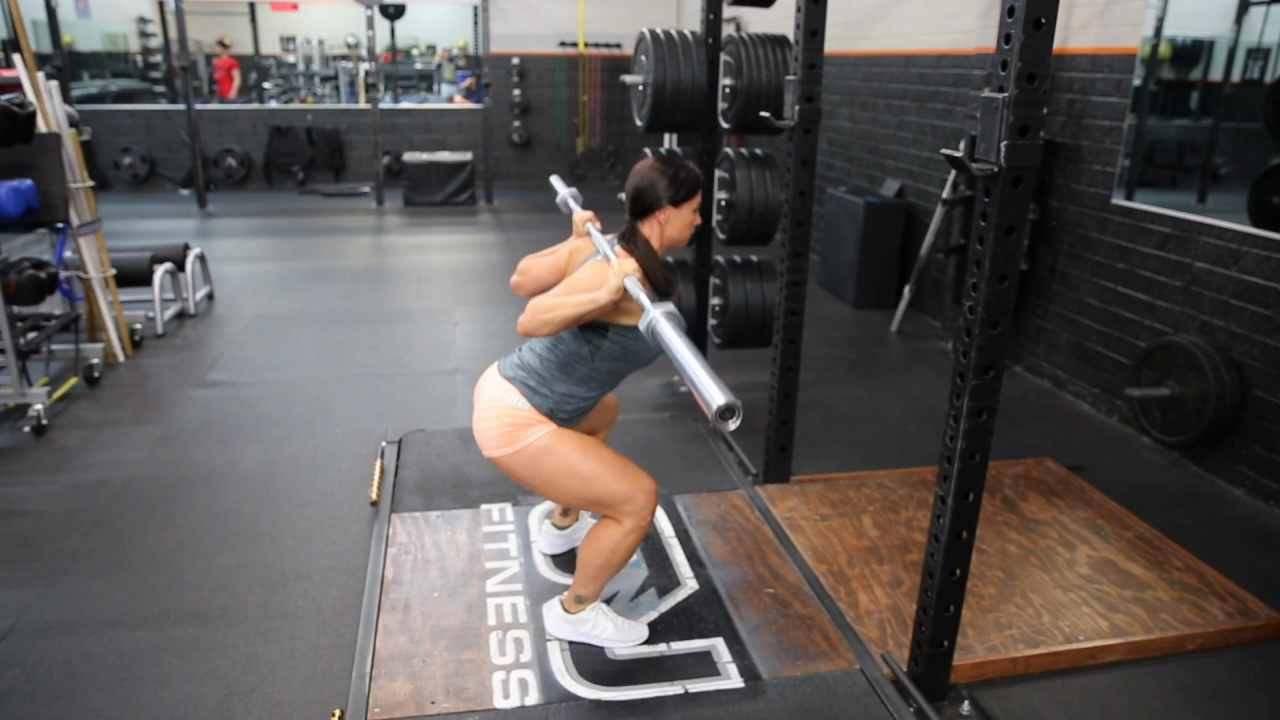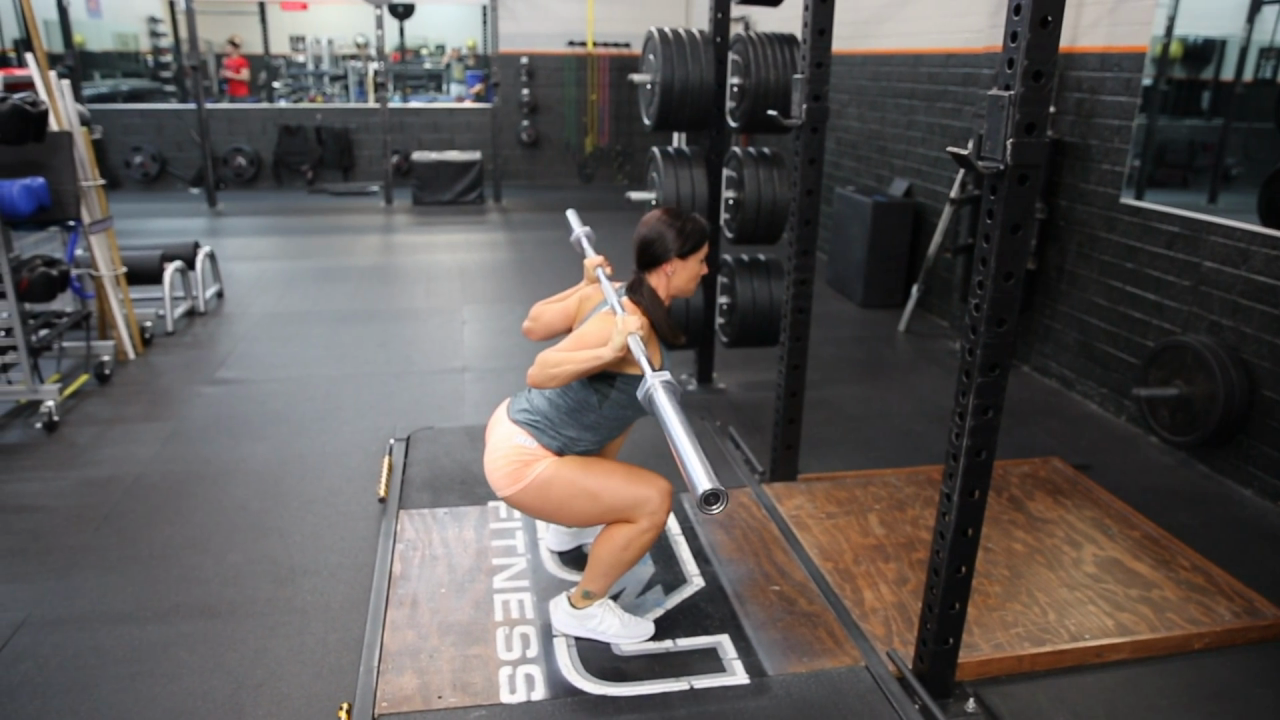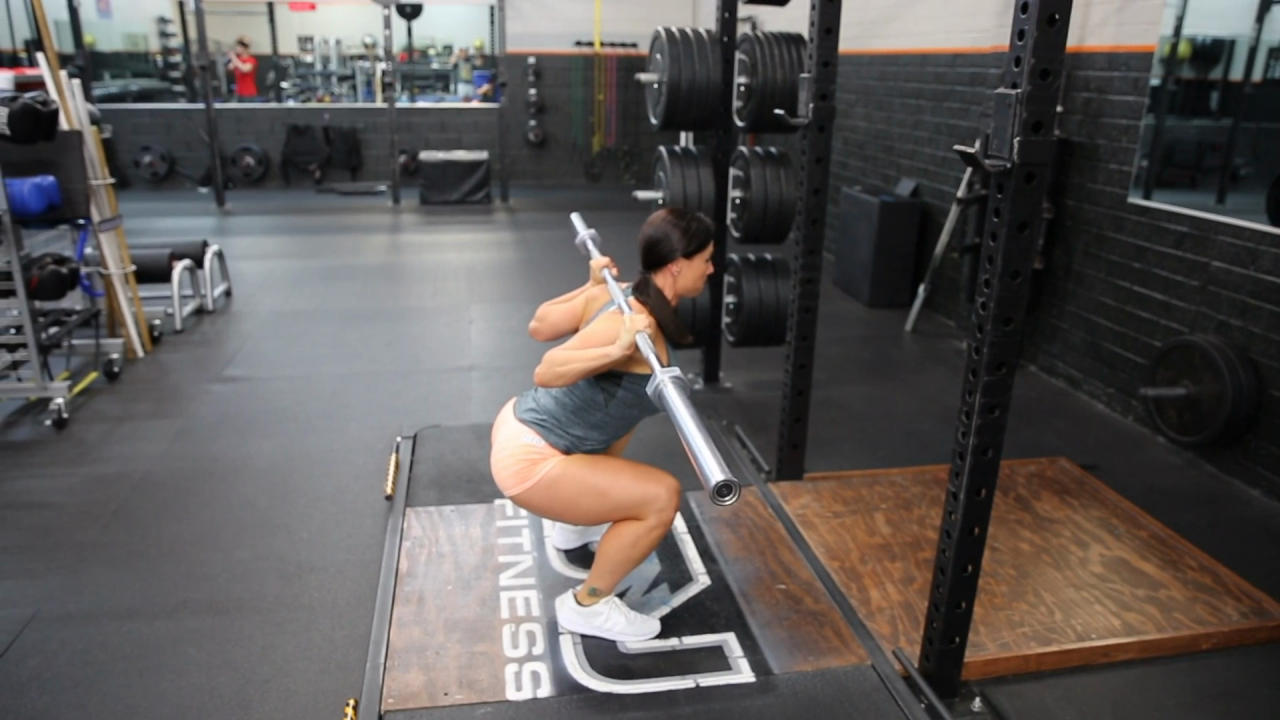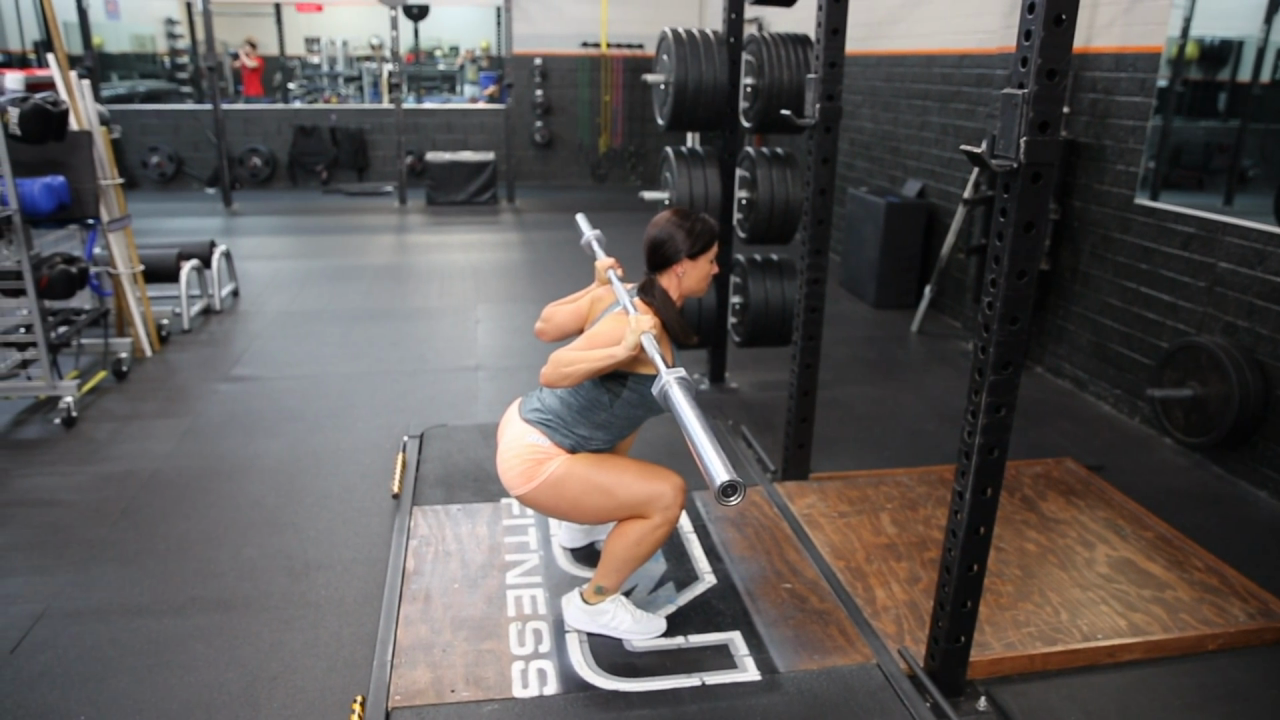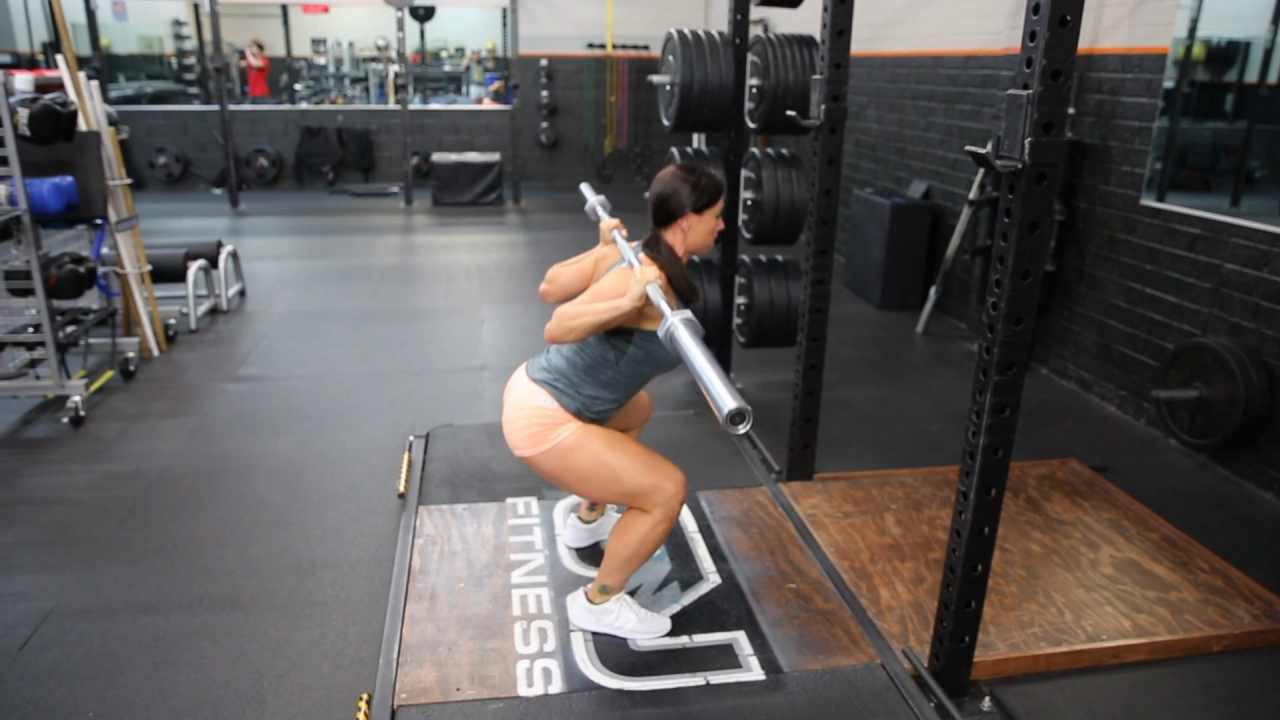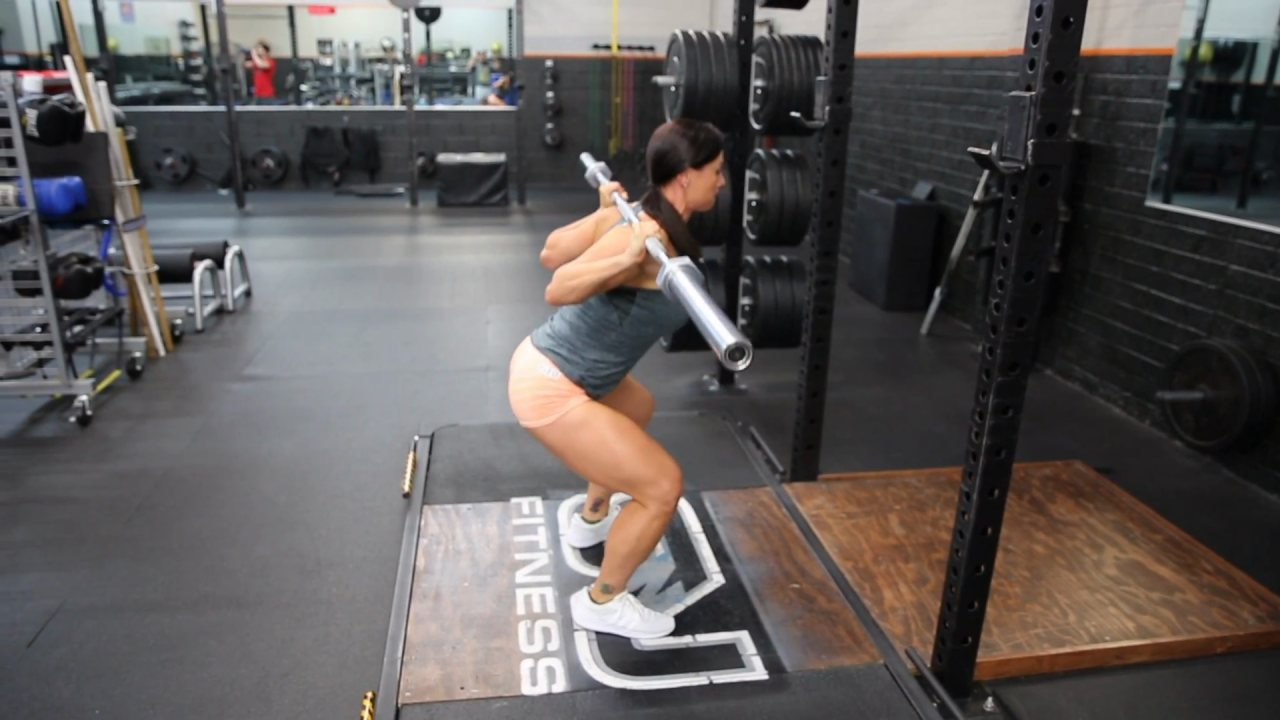
dt=0.5s
person 1, frame 1
left shoulder: (600, 247)
right shoulder: (614, 272)
left elbow: (520, 279)
right elbow: (530, 321)
left wrist: (576, 237)
right wrist: (605, 297)
left hip: (508, 391)
right hip: (513, 420)
left knee: (604, 411)
right knee: (637, 499)
left ankle: (563, 525)
right ankle: (574, 612)
person 1, frame 2
left shoulder: (609, 295)
right shoulder: (627, 323)
left elbow: (533, 324)
right elbow: (539, 373)
left wrist: (586, 284)
right wrist: (609, 352)
left hip: (516, 428)
right hip: (522, 460)
left knee: (616, 415)
right knee: (653, 500)
left ankle: (570, 524)
right ankle: (581, 608)
person 1, frame 3
left shoulder: (615, 294)
right shoulder: (636, 323)
left elbow: (539, 325)
right elbow: (546, 371)
left wrist: (592, 283)
right wrist: (618, 351)
left hip: (522, 426)
right hip: (529, 460)
left knee: (621, 412)
right knee: (662, 497)
left ankle: (576, 522)
right ankle: (587, 605)
person 1, frame 4
left shoulder: (620, 296)
right shoulder: (639, 324)
left elbow: (544, 326)
right elbow: (552, 373)
left wrist: (596, 286)
right wrist: (623, 352)
left hip: (528, 426)
right hip: (535, 459)
left knee: (625, 414)
right knee: (667, 495)
left ankle: (583, 521)
right ankle: (593, 603)
person 1, frame 5
left shoulder: (627, 253)
right shoulder: (642, 279)
left elbow: (549, 287)
right elbow: (557, 329)
left wrist: (602, 246)
right wrist: (628, 303)
left hip: (537, 392)
right hip: (542, 421)
left knee: (638, 409)
right knee: (666, 491)
left ankle: (590, 518)
right ankle: (599, 603)
person 1, frame 6
left shoulder: (626, 215)
right shoulder: (647, 235)
left elbow: (550, 252)
right elbow: (557, 290)
left wrist: (603, 209)
right wrist: (628, 260)
left hip: (550, 364)
right hip: (550, 389)
left knee: (639, 408)
right knee: (662, 486)
left ankle: (594, 518)
right ankle: (601, 603)
